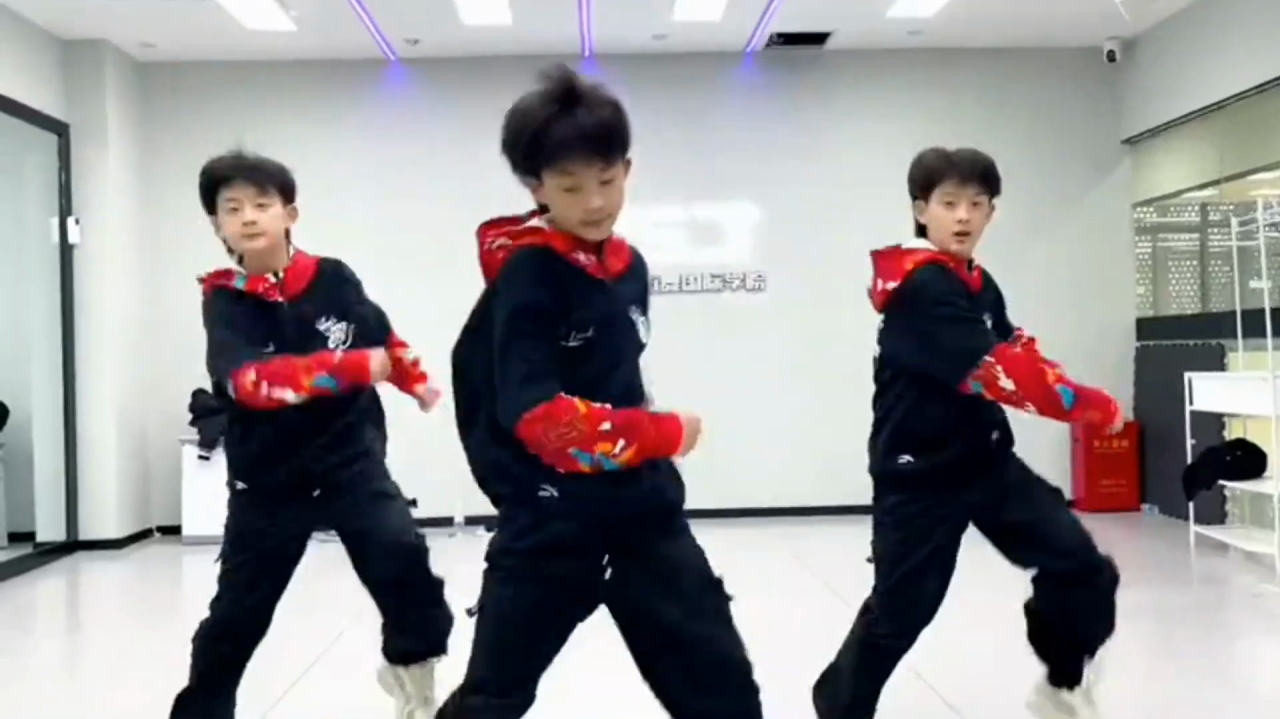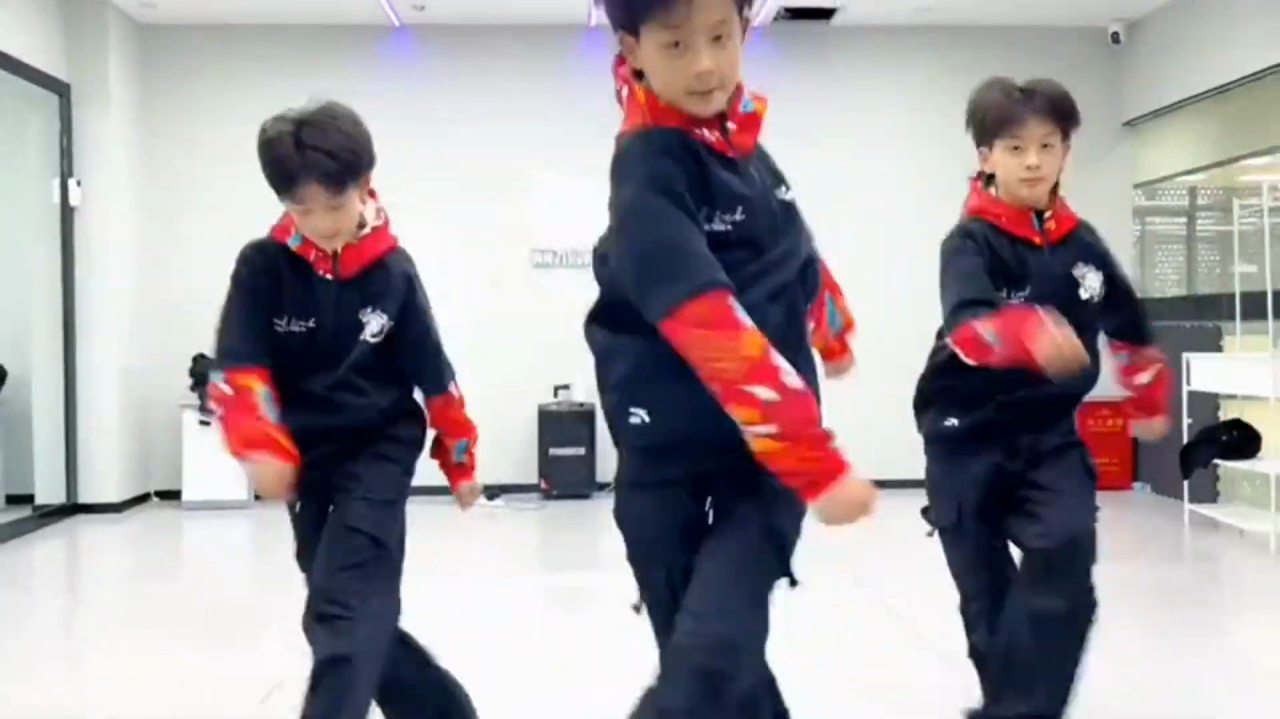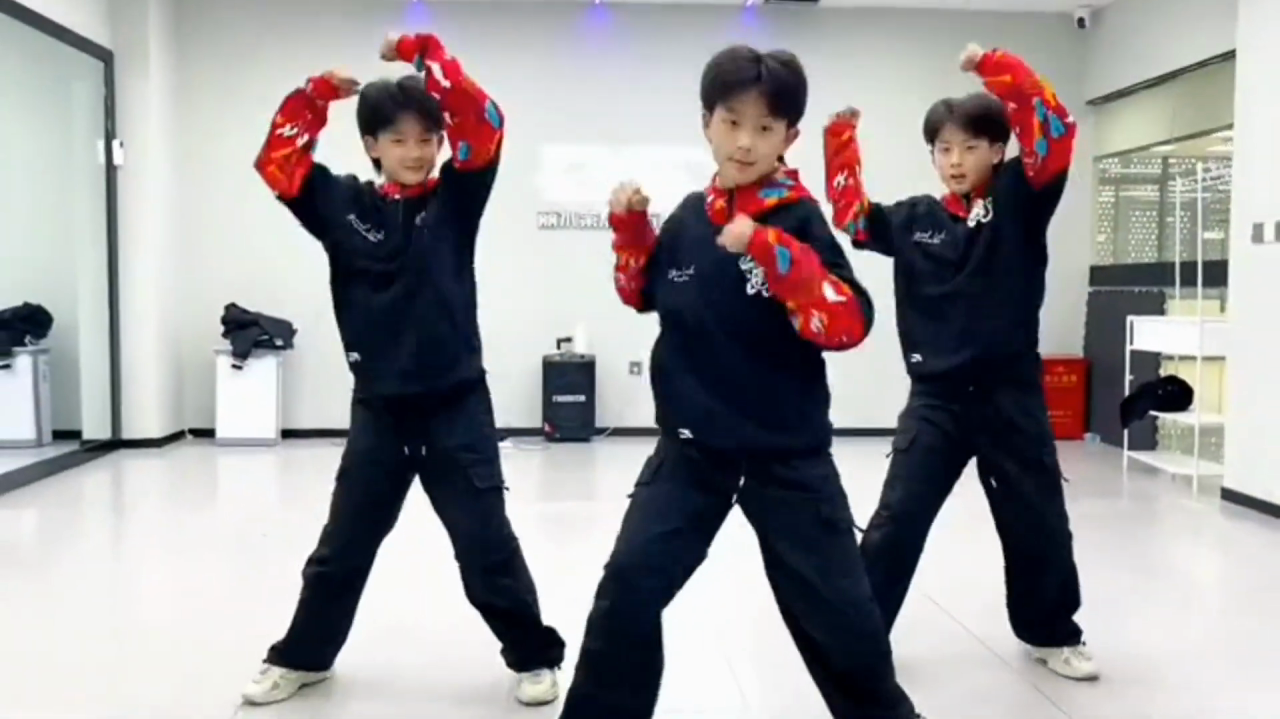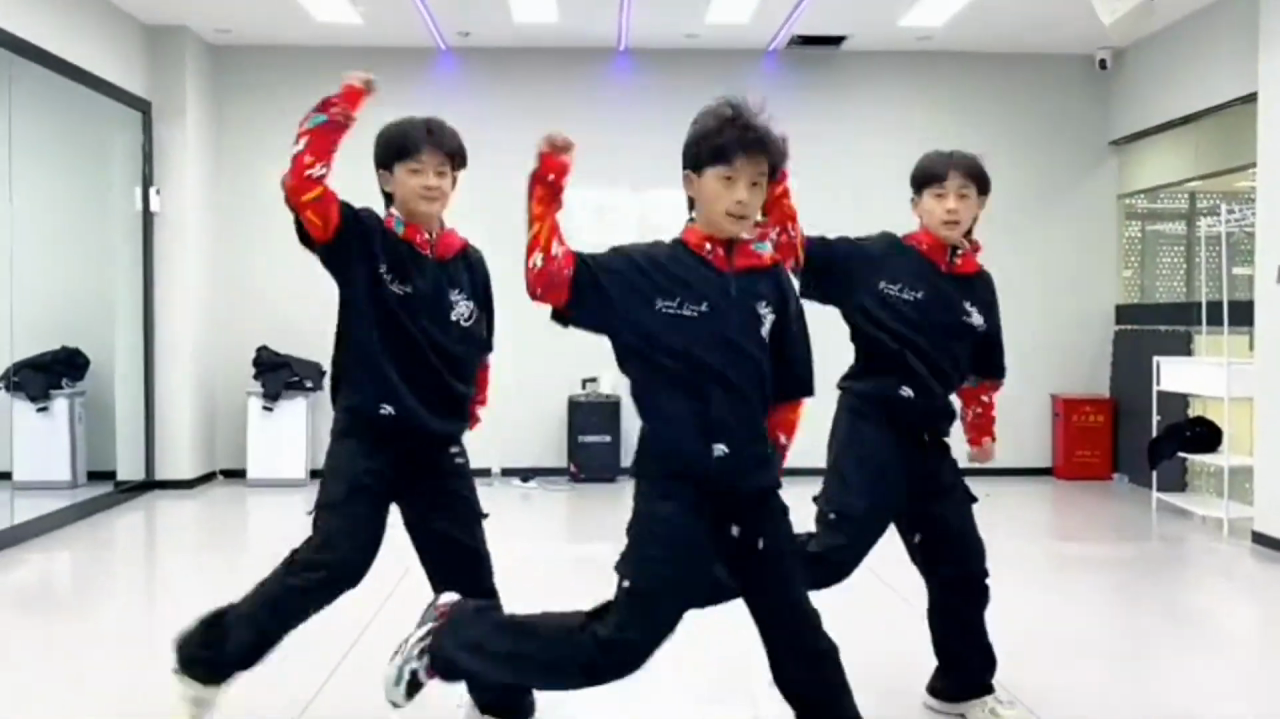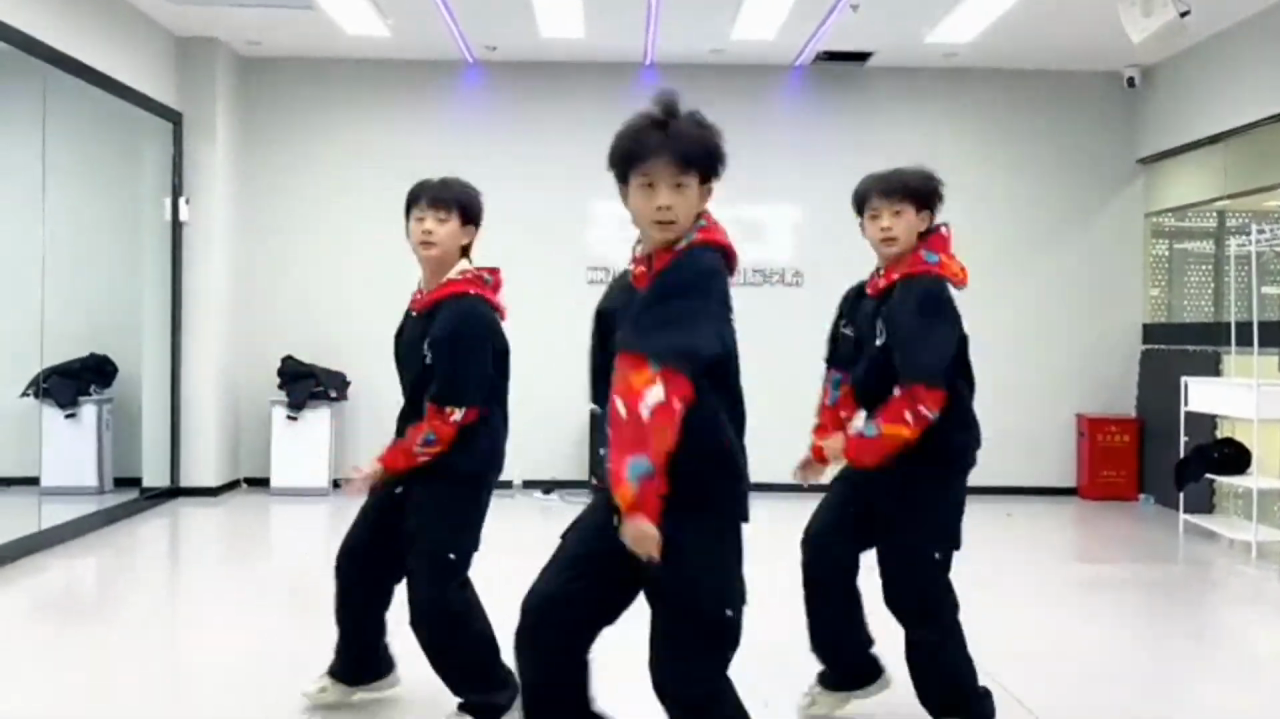
dt=1s
person 1, frame 1
left shoulder: (626, 268)
right shoulder: (525, 274)
right elbow: (538, 417)
right wrist: (652, 433)
left hip: (641, 508)
right hip: (546, 522)
person 1, frame 2
left shoulder: (736, 134)
right shoulder: (647, 162)
right elbow: (702, 320)
left wrist: (831, 325)
right wrist: (813, 461)
left hip: (766, 457)
right hip: (667, 452)
right knee: (697, 660)
person 1, frame 3
left shoulder: (800, 224)
right shoulder: (688, 221)
left elbow: (844, 324)
right elbow: (642, 292)
left wrist: (766, 246)
right wrist: (631, 233)
left hip: (787, 454)
right hip: (692, 446)
left knee: (838, 609)
right knee: (629, 586)
person 1, frame 4
left shoulder: (773, 286)
right shoulder: (642, 271)
right elbow: (549, 281)
right wrist: (548, 178)
left hip: (748, 491)
right hip: (673, 492)
left knee: (794, 631)
right knee: (623, 639)
right ankle: (458, 633)
person 1, frame 5
left shoulder: (704, 264)
right shoulder: (634, 278)
left elbow: (657, 377)
left wrist: (639, 494)
right wrist: (630, 492)
left hip: (699, 507)
right hip: (636, 496)
right knee: (546, 625)
person 2, frame 1
left shoulder: (334, 280)
right shoulder: (225, 301)
left elbow: (381, 338)
right elbow: (249, 382)
left wrist: (416, 380)
right wrist: (339, 367)
left hip: (353, 466)
right hip: (270, 483)
left knee: (402, 560)
right knee: (235, 618)
left ankle: (410, 659)
person 2, frame 2
left shoulder: (392, 271)
right shoulder: (264, 264)
left elbow: (433, 375)
right elbow: (239, 370)
left wrist: (461, 461)
right wrist: (262, 447)
left hip: (377, 459)
right hip: (306, 464)
left knee: (349, 607)
right knee: (351, 609)
person 2, frame 3
left shoulder: (456, 195)
right shoulder: (346, 203)
left elbow: (483, 126)
right elbow: (279, 164)
left wrist: (424, 52)
right wrist: (317, 95)
left hip: (454, 409)
right hip: (379, 410)
left knee: (486, 543)
right knee: (344, 542)
left ankle: (536, 656)
right ankle: (303, 656)
person 2, frame 4
left shoulder: (469, 264)
right shoulder: (361, 241)
right elbow: (305, 180)
left wrist: (465, 414)
right wrist: (340, 105)
left hip: (437, 448)
right hip: (366, 440)
left knee: (468, 578)
right knee: (326, 565)
right ankle: (206, 659)
person 2, frame 5
left shoulder: (471, 314)
right shoulder: (423, 302)
left elbow: (454, 415)
left wrist: (386, 463)
right wrist: (389, 458)
left hip: (457, 473)
right hip: (409, 467)
left knee: (436, 588)
right knee: (359, 561)
right ankle: (360, 668)
person 3, frame 1
left shoulder: (977, 286)
right shoulder: (923, 285)
left elbow: (1016, 362)
right elbow: (993, 372)
left wrist: (1030, 365)
right wrist: (1093, 403)
left hip: (987, 465)
right hip: (915, 477)
left knee: (1086, 575)
right knee: (895, 615)
person 3, frame 2
left shoulder: (1080, 240)
right shoulder: (970, 240)
left elbow: (1130, 326)
right elbow: (971, 333)
left wrist: (1151, 402)
right wrist: (1028, 334)
left hip: (1047, 434)
right hip: (964, 432)
left knee: (1065, 556)
right knee: (983, 581)
person 3, frame 3
left shoulder: (1021, 199)
right shoulder: (918, 217)
left elbow: (1054, 129)
right elbow: (851, 218)
left wrist: (994, 68)
right wrist: (841, 145)
left hip: (1010, 396)
right hip: (935, 396)
left knee: (1038, 518)
right knee: (899, 518)
left ankle: (1053, 635)
person 3, frame 4
left shoulder: (979, 287)
right shoulder: (877, 258)
left elbow: (984, 372)
right elbow: (788, 253)
left wrist: (980, 433)
right wrist: (769, 183)
left hip: (926, 440)
right hip: (870, 426)
left knee: (961, 567)
right knee: (840, 545)
right ankle: (710, 579)
person 3, frame 5
left shoulder: (926, 294)
right shoulder: (858, 298)
left elbow: (924, 395)
right elbow: (842, 377)
left wrist: (853, 450)
right wrist: (824, 444)
left hip: (931, 460)
right hip: (877, 454)
left knee: (914, 586)
right knee: (824, 547)
right ankle: (845, 670)
